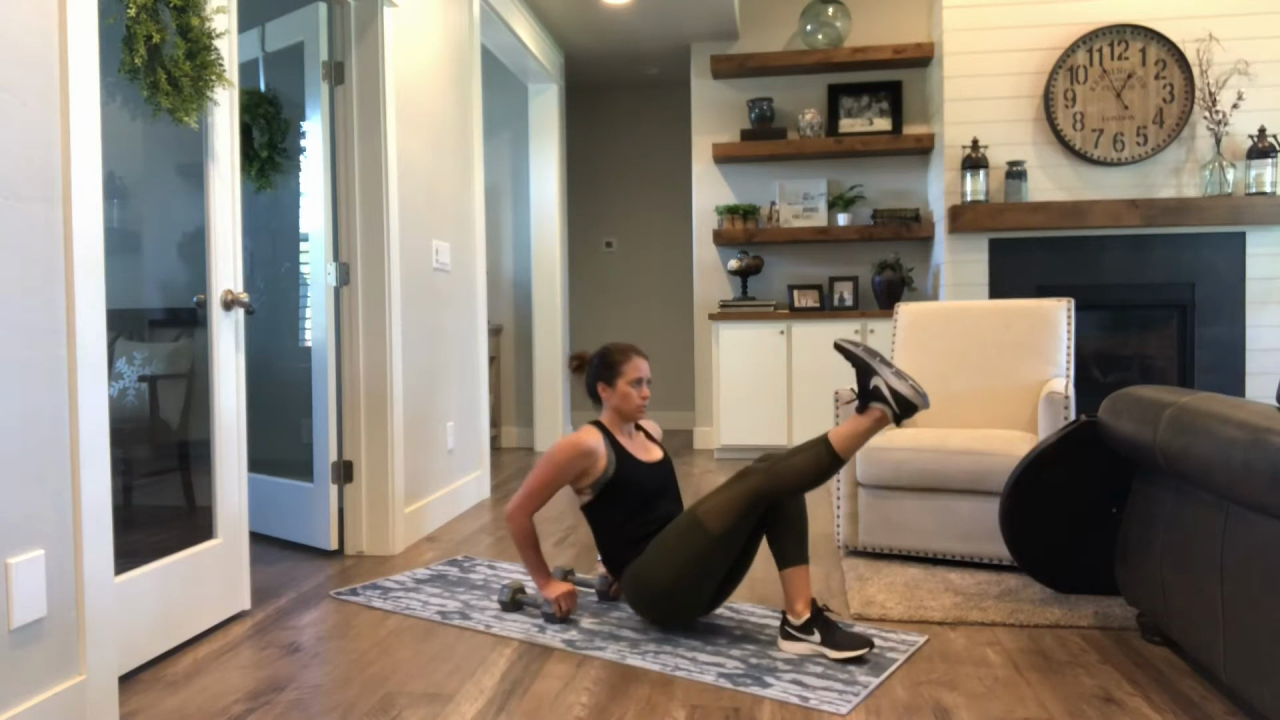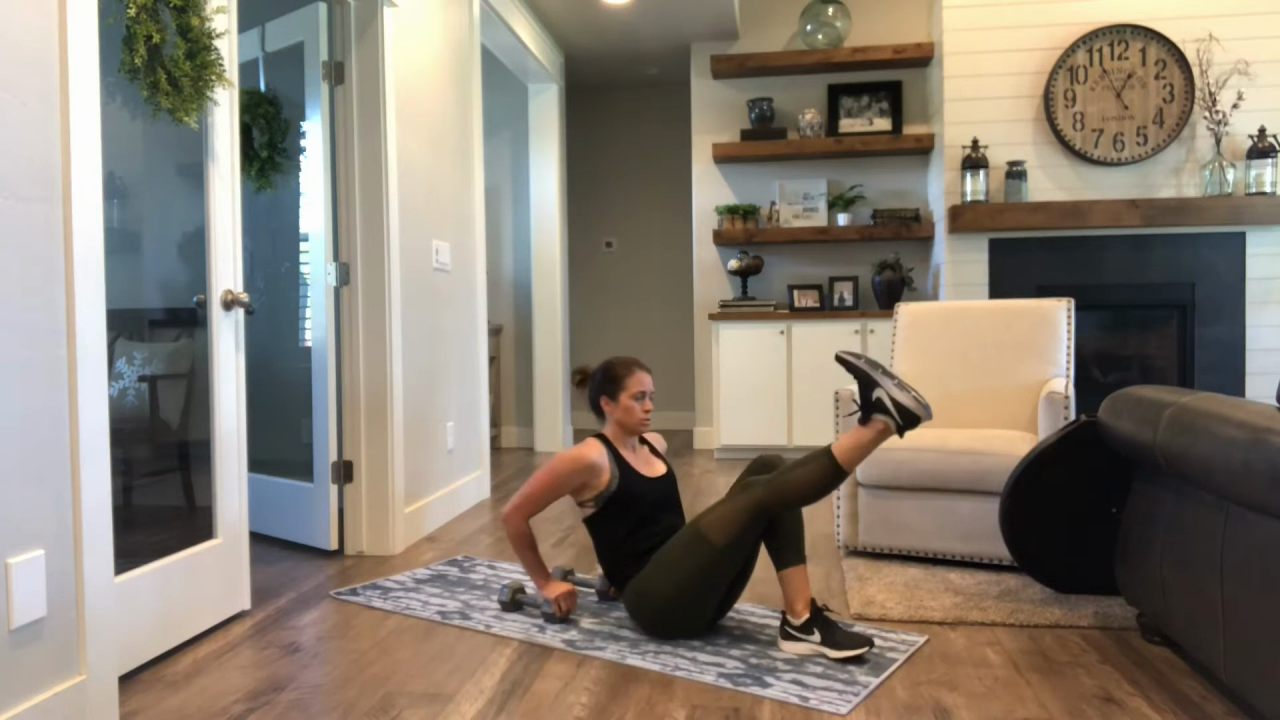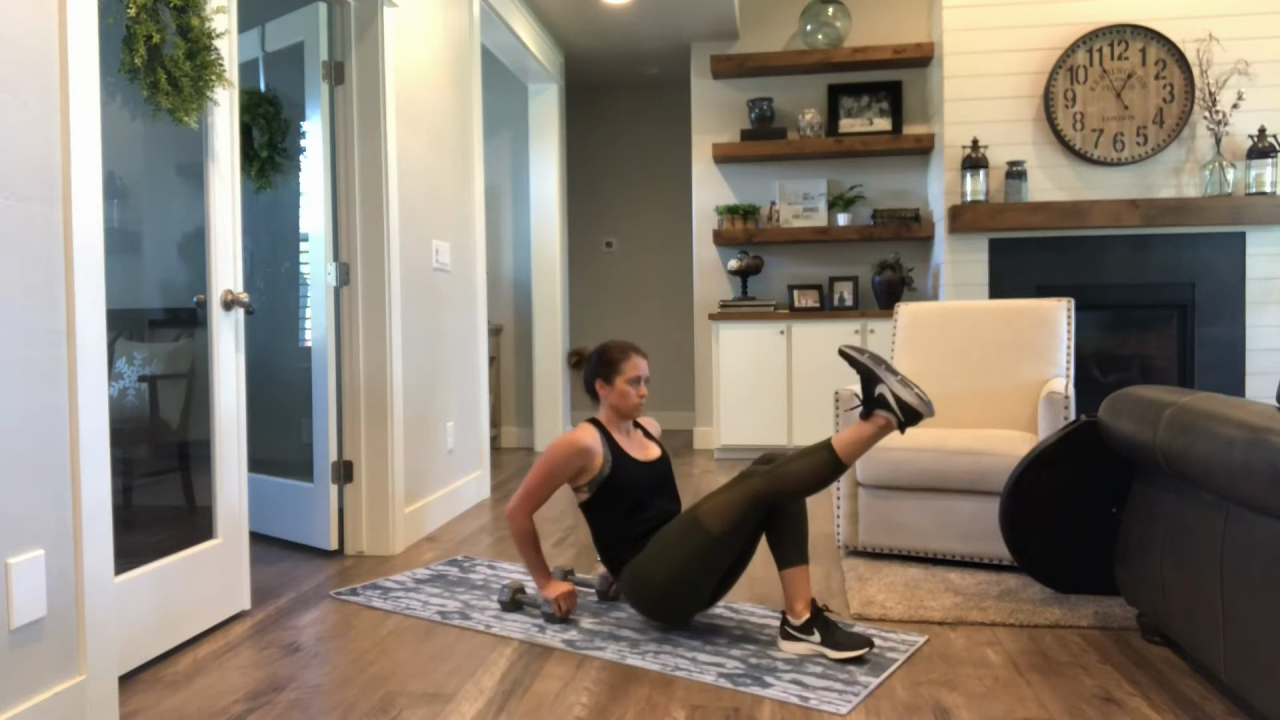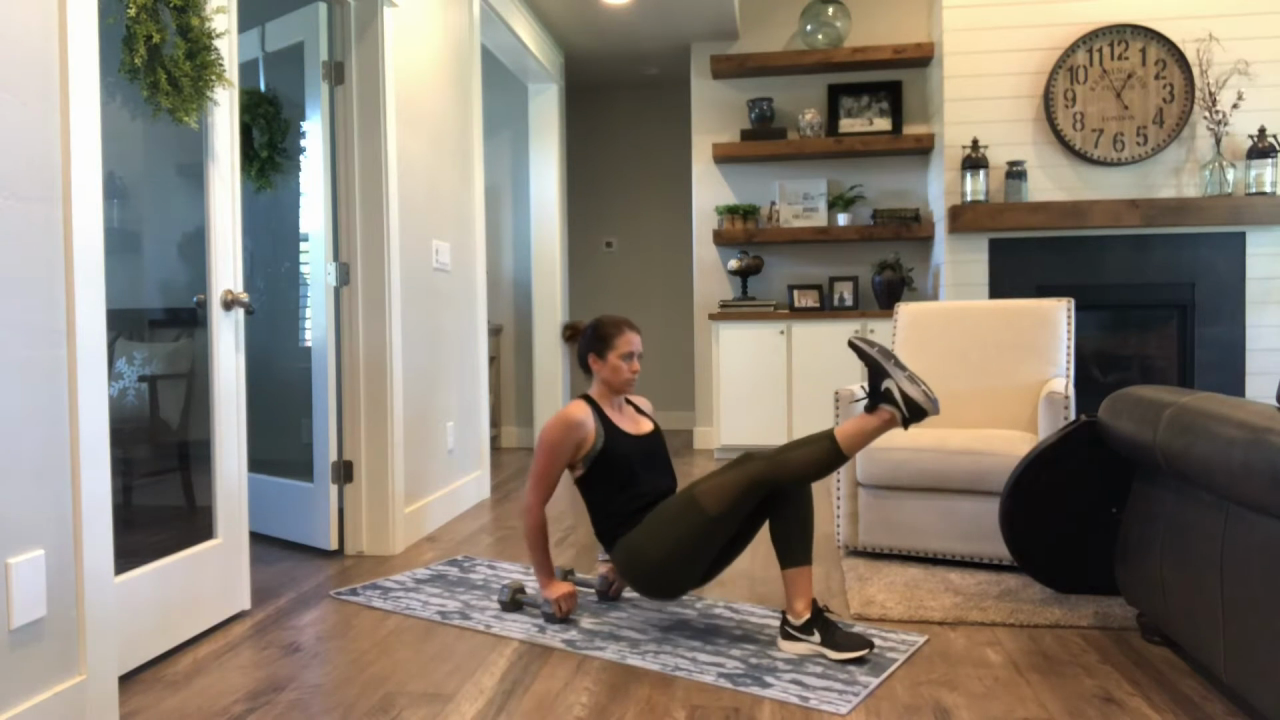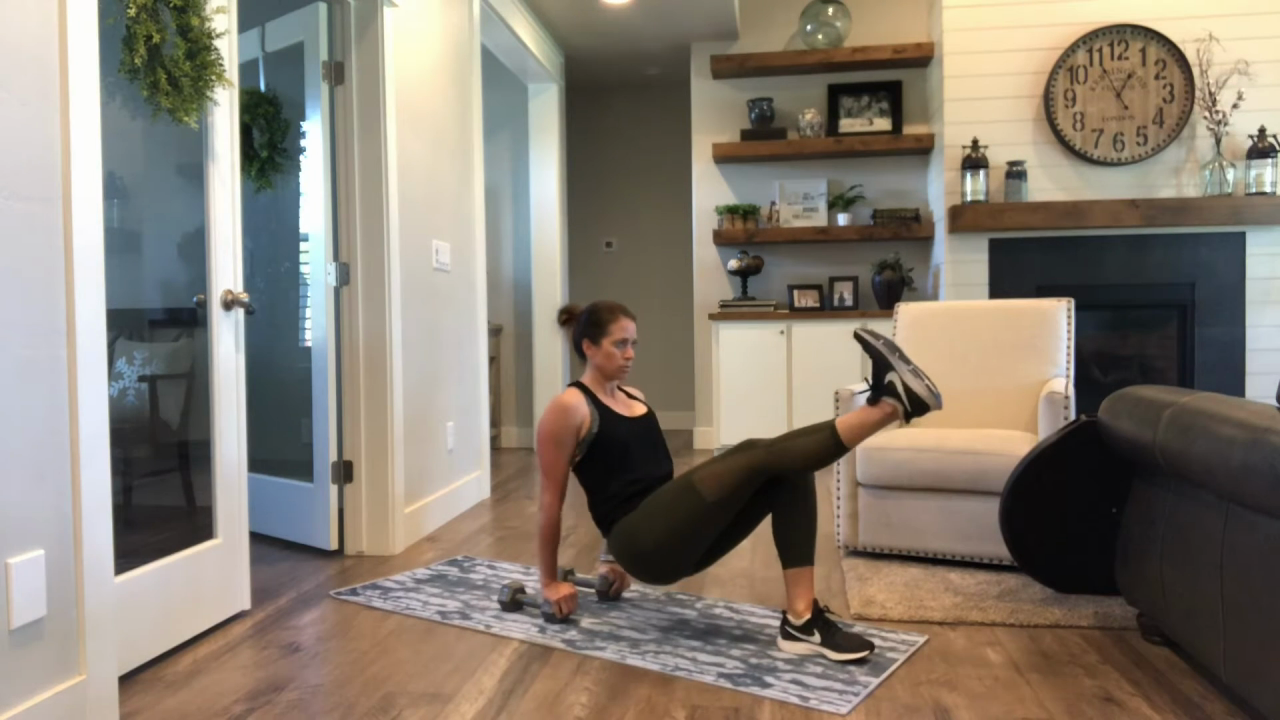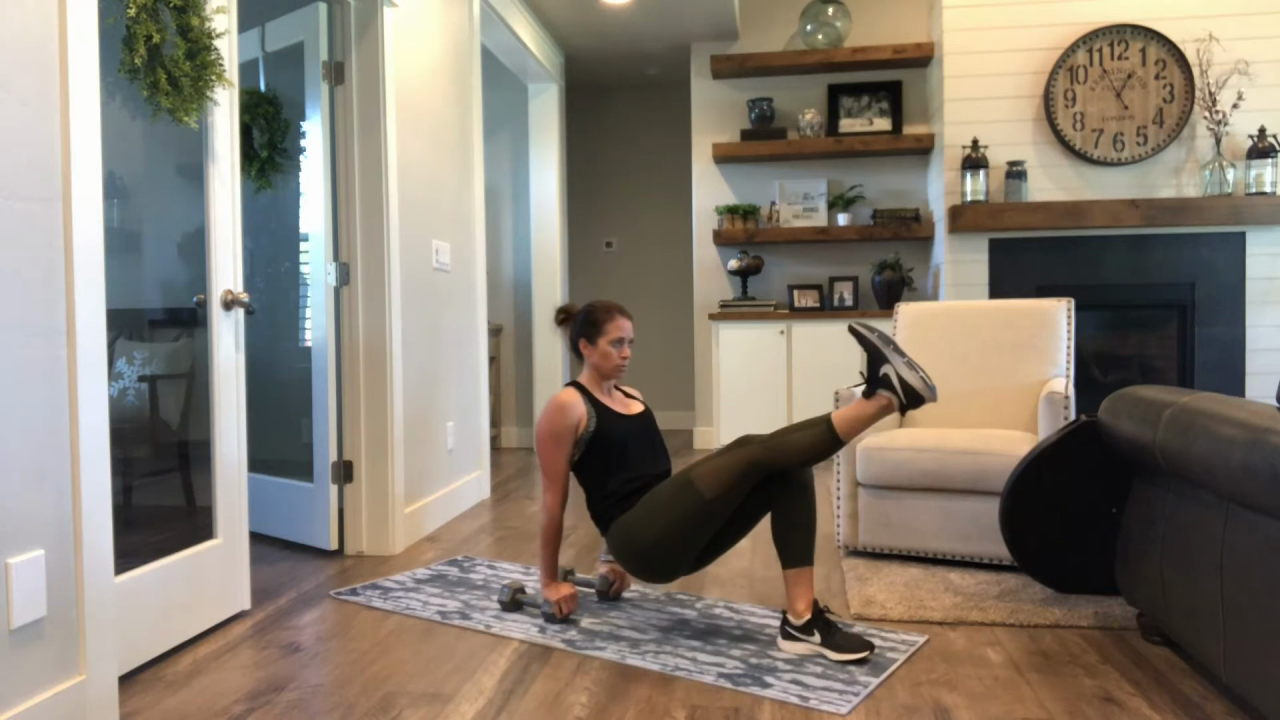
dt=0.2s
person 1, frame 1
left shoulder: (649, 433)
right shoulder: (585, 446)
right elbow: (516, 512)
right wrist: (546, 583)
left hip: (691, 575)
right hip: (656, 588)
left knee: (772, 470)
right knee: (755, 482)
left ankle: (801, 623)
person 1, frame 2
left shoulder: (653, 445)
right shoulder: (589, 460)
right elbow: (513, 514)
right wrist: (546, 583)
left hip: (693, 584)
right hip: (657, 599)
left knee: (769, 469)
right knee: (758, 494)
left ankle: (801, 623)
person 1, frame 3
left shoulder: (648, 429)
right shoulder: (583, 444)
right elbow: (517, 511)
right wrist: (546, 583)
left hip: (686, 569)
right hip: (654, 584)
left knee: (773, 469)
right knee: (757, 484)
left ankle: (801, 623)
right ankle: (881, 417)
person 1, frame 4
left shoulder: (641, 408)
right shoulder: (574, 420)
right elbow: (534, 504)
left wrist: (615, 561)
right wrist: (547, 581)
left hip: (681, 546)
right hip: (649, 560)
left knee: (784, 477)
right knee: (756, 469)
left ankle: (801, 623)
right ankle: (888, 411)
person 1, frame 5
left shoulder: (633, 398)
right shoulder: (569, 409)
right elbow: (551, 500)
left wrist: (619, 560)
right wrist: (550, 581)
left hip: (679, 535)
right hip: (647, 544)
left knee: (789, 471)
right knee: (756, 457)
left ankle: (802, 622)
right ankle: (889, 405)
person 1, frame 6
left shoulder: (630, 396)
right shoulder: (566, 407)
right elbow: (553, 500)
left wrist: (618, 559)
right wrist: (550, 582)
left hip: (678, 534)
right hip: (644, 542)
left knee: (788, 469)
right knee: (752, 453)
left ankle: (801, 622)
right ankle: (884, 397)
